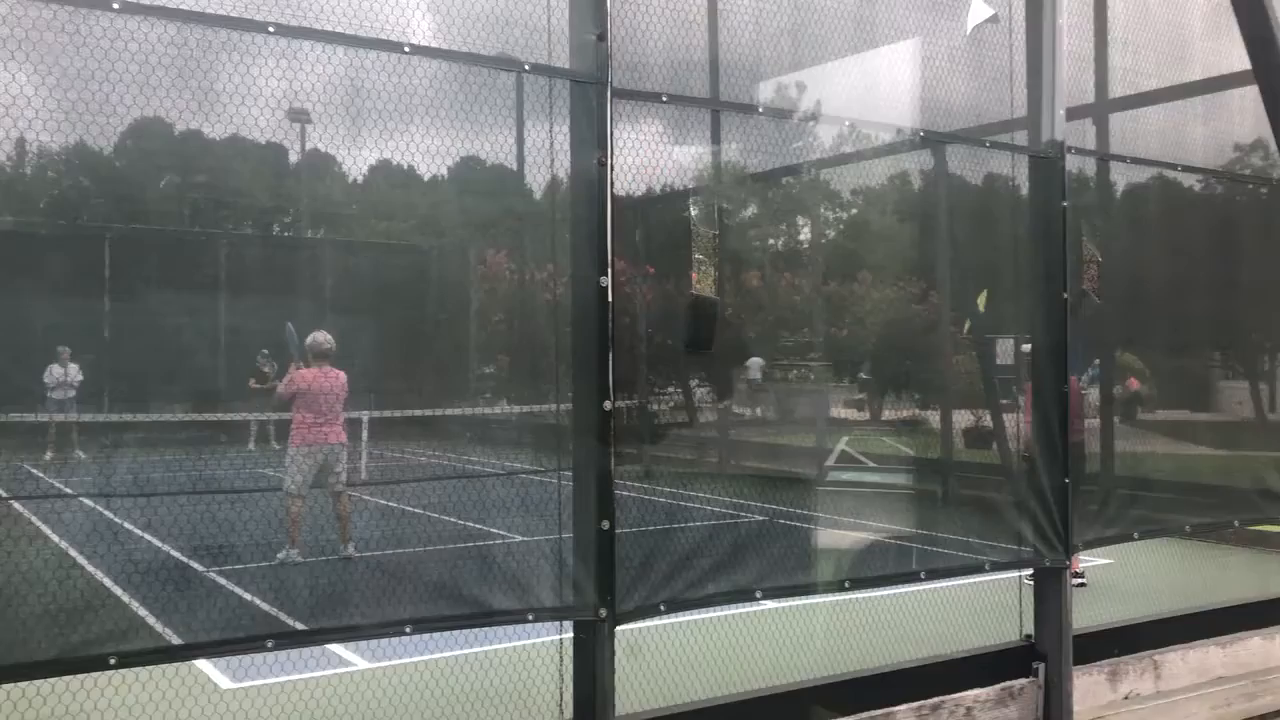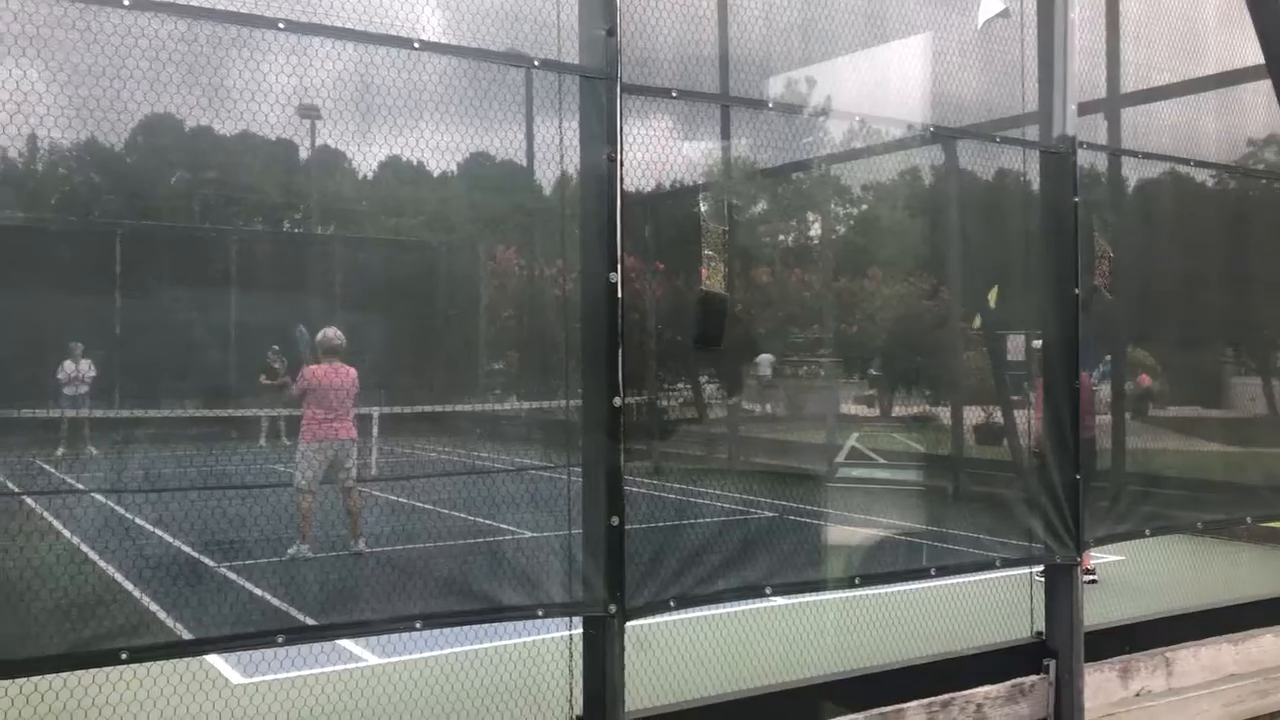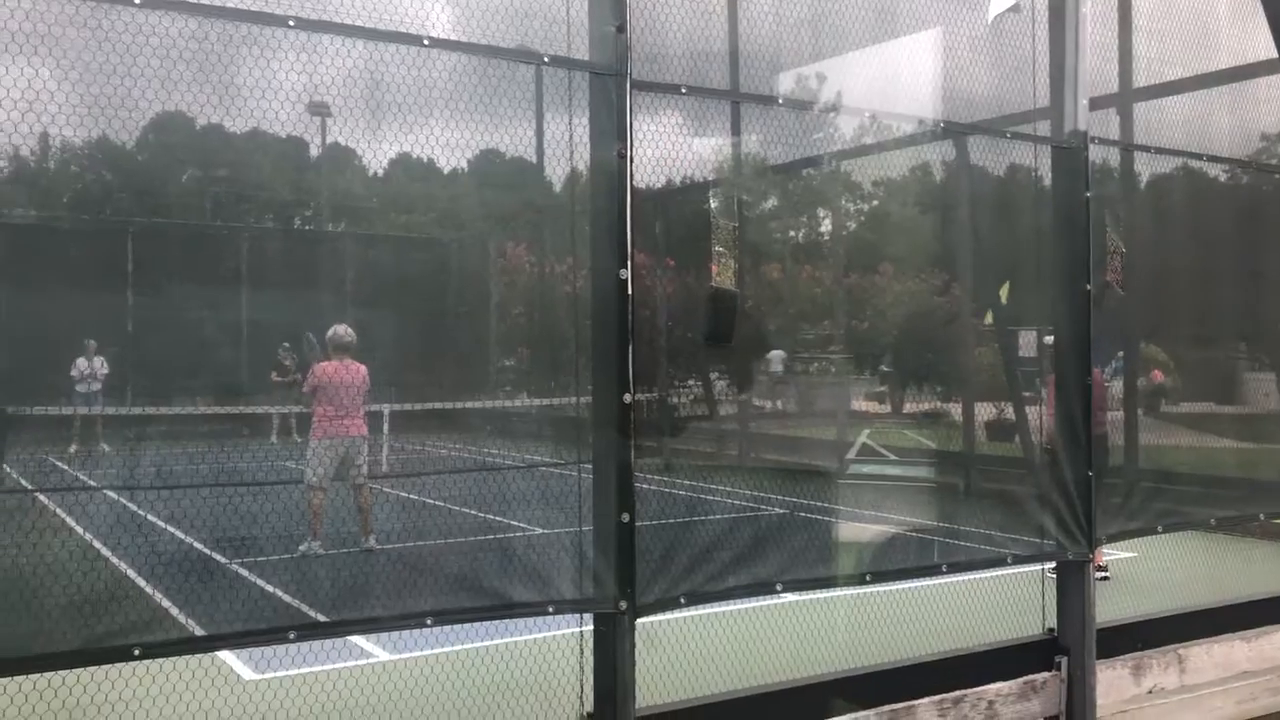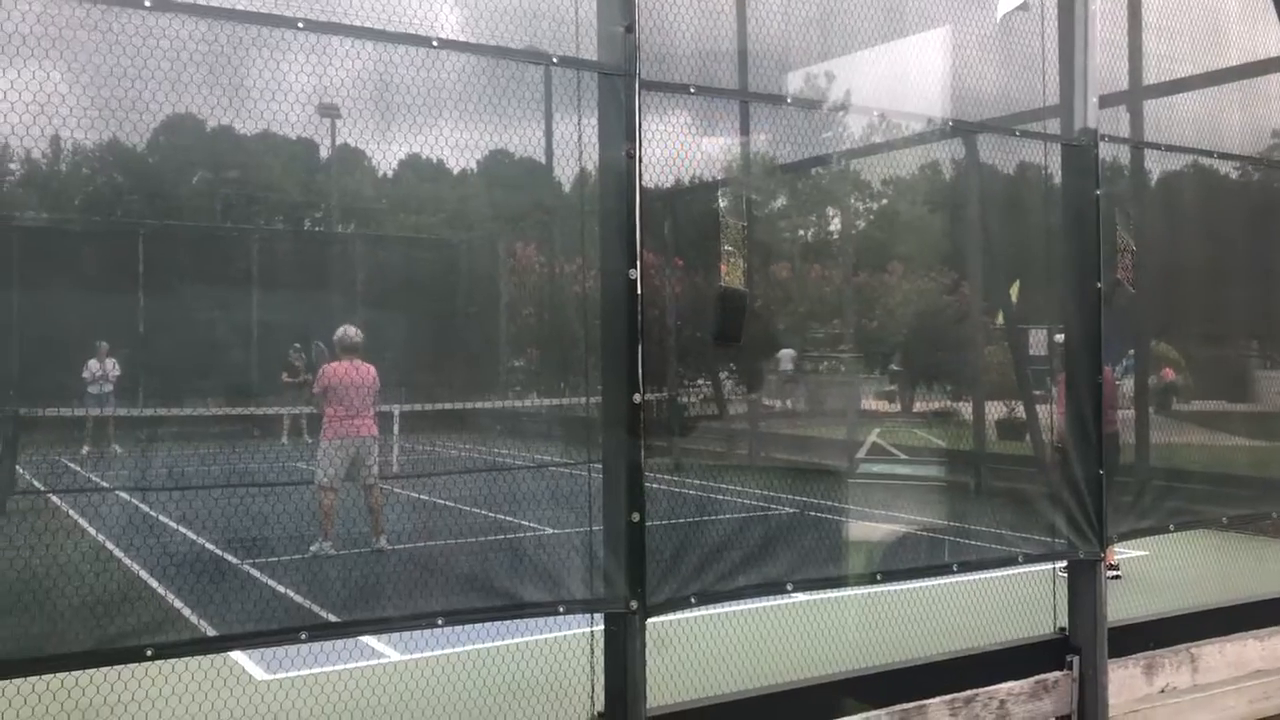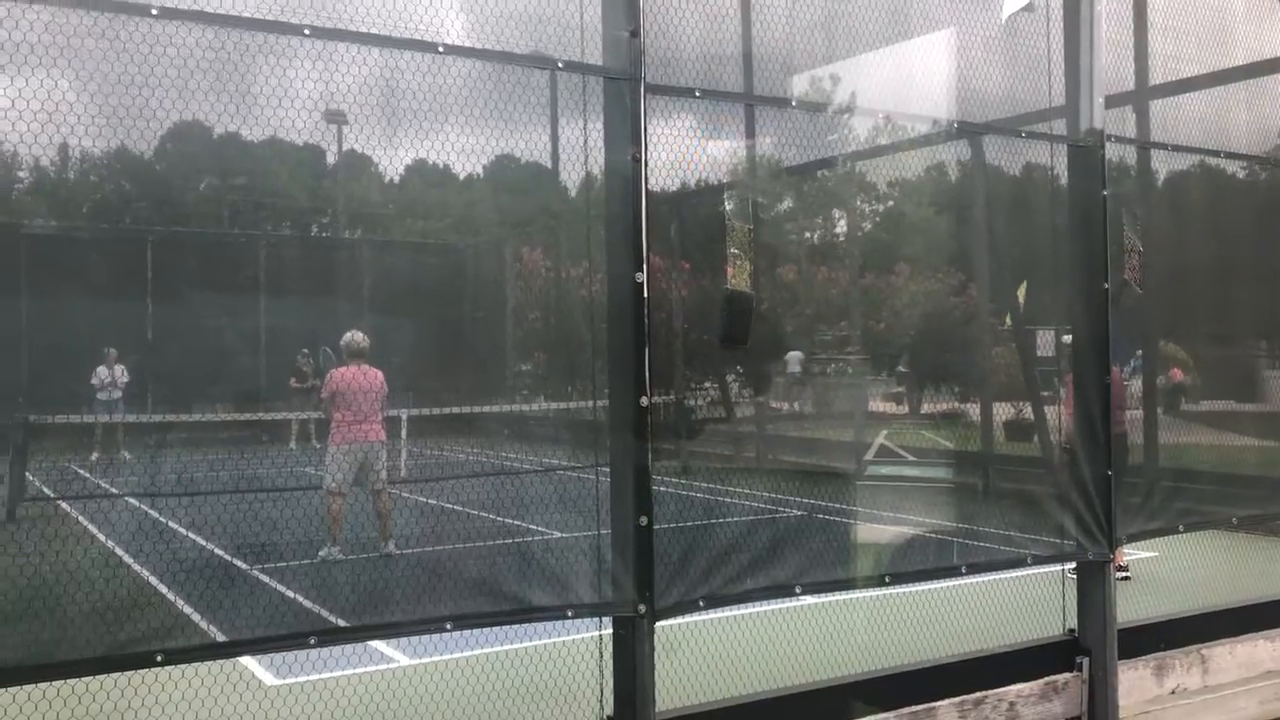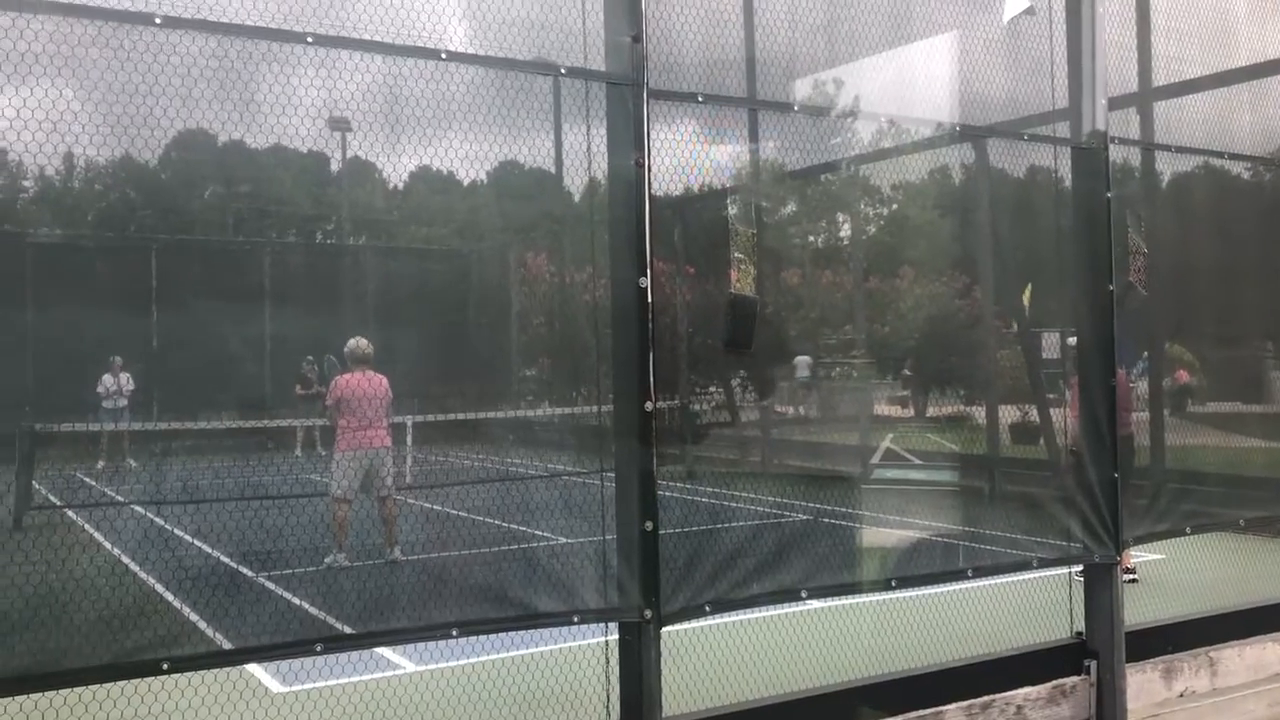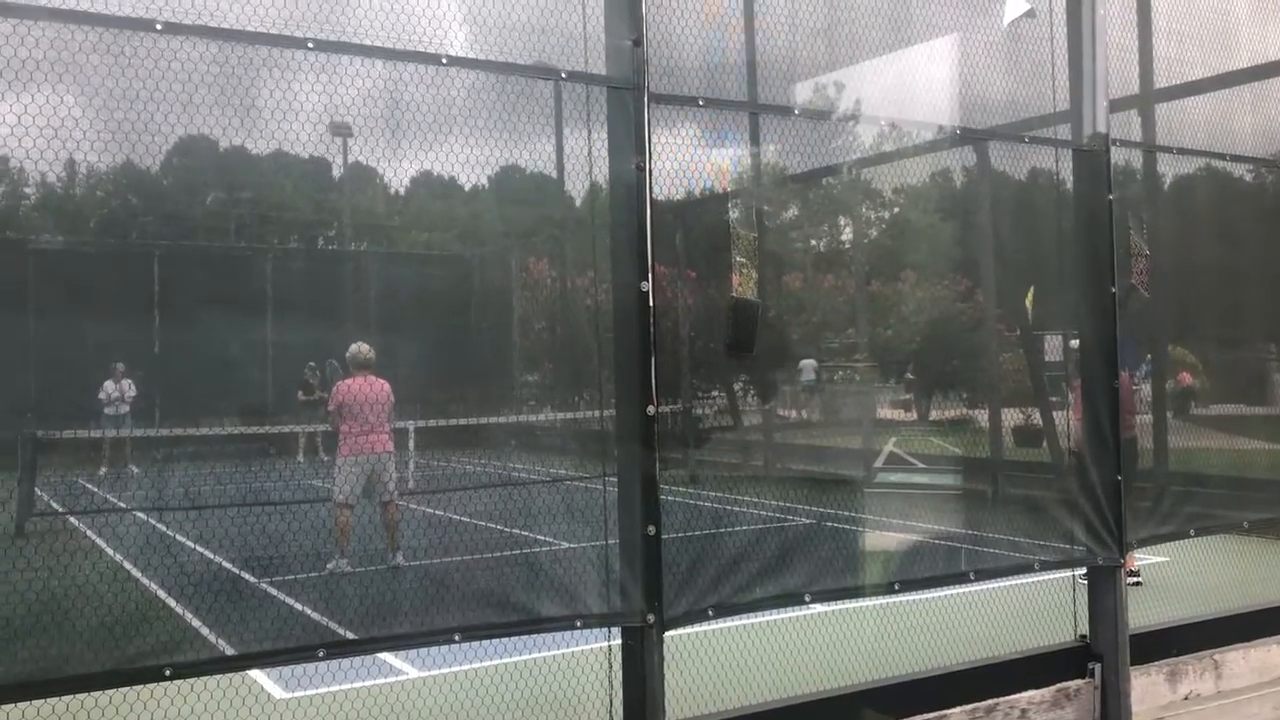
dt=0.2s
person 1, frame 1
right shoulder: (1073, 382)
left elbow: (1032, 425)
right elbow: (1079, 419)
left wrist: (1027, 451)
right hip: (1072, 450)
right ankle: (1074, 568)
person 1, frame 2
left shoulder: (1047, 382)
right shoulder: (1084, 379)
left elbow: (1043, 421)
right elbow: (1090, 414)
left wrist: (1038, 448)
right hip: (1084, 446)
right ankle: (1086, 565)
person 1, frame 3
left shoulder: (1059, 378)
right shoulder: (1096, 375)
left elbow: (1054, 417)
right elbow: (1102, 410)
left wrist: (1050, 444)
right hip: (1096, 443)
right ankle: (1098, 562)
person 1, frame 4
left shoulder: (1069, 377)
right shoulder: (1107, 373)
left elbow: (1065, 416)
right elbow: (1113, 408)
left wrist: (1060, 443)
right hip: (1108, 441)
right ankle: (1109, 561)
person 1, frame 5
right shoulder: (1115, 373)
left elbow: (1073, 416)
right elbow: (1121, 408)
left wrist: (1068, 445)
right hip: (1116, 442)
right ankle: (1119, 562)
person 1, frame 6
right shoulder: (1120, 375)
left elbow: (1080, 418)
right elbow: (1127, 410)
left wrist: (1074, 446)
right hip: (1122, 444)
right ankle: (1126, 564)
person 1, frame 7
right shoulder: (1124, 377)
left elbow: (1084, 422)
right elbow: (1130, 413)
left wrist: (1075, 448)
right hip: (1126, 446)
right ankle: (1130, 567)
person 2, frame 1
left shoulder: (299, 376)
right shoulder: (341, 378)
left elbow: (280, 395)
left hip: (304, 442)
right hip: (335, 441)
left knee: (295, 494)
right knee: (340, 493)
left ankle: (293, 549)
right ankle: (347, 545)
person 2, frame 2
left shoulder: (310, 373)
right shoulder: (352, 374)
left elbow: (293, 395)
left hip: (315, 438)
right hip: (346, 437)
left knee: (306, 490)
right knee: (350, 488)
left ankle: (304, 544)
right ankle: (357, 540)
person 2, frame 3
left shoulder: (319, 370)
right shoulder: (362, 371)
left elbow: (309, 400)
left hip: (326, 435)
right hip: (356, 434)
left knee: (316, 487)
right knee: (361, 485)
left ankle: (315, 541)
right ankle: (368, 537)
person 2, frame 4
left shoulder: (328, 371)
right shoulder: (371, 371)
left elbow: (321, 404)
left hip: (336, 435)
right hip: (367, 434)
left knee: (327, 487)
right knee: (372, 486)
left ankle: (325, 542)
right ankle: (379, 537)
person 2, frame 5
left shoulder: (335, 376)
right shoulder: (379, 376)
left elbow: (328, 410)
left hip: (344, 441)
right hip: (375, 439)
left knee: (335, 492)
right knee: (380, 491)
left ankle: (334, 546)
right ankle: (387, 542)
person 2, frame 6
left shoulder: (339, 383)
right shoulder: (383, 382)
left elbow: (333, 419)
left hip: (350, 448)
right hip: (380, 445)
left knee: (341, 499)
right knee: (386, 497)
left ankle: (339, 553)
right ankle: (393, 549)
person 2, frame 7
left shoulder: (341, 388)
right shoulder: (385, 387)
left elbow: (335, 424)
left hip: (352, 452)
right hip: (383, 450)
left knee: (343, 504)
right knee: (389, 502)
left ankle: (342, 559)
right ankle: (395, 554)
